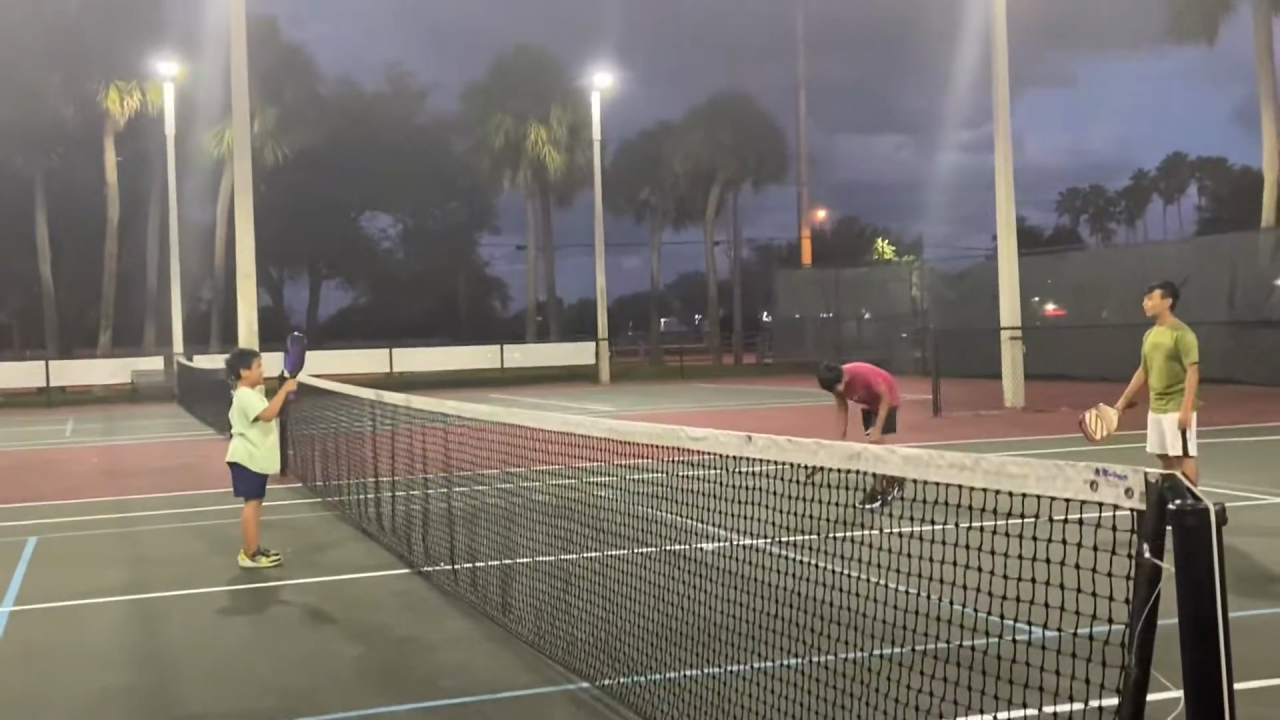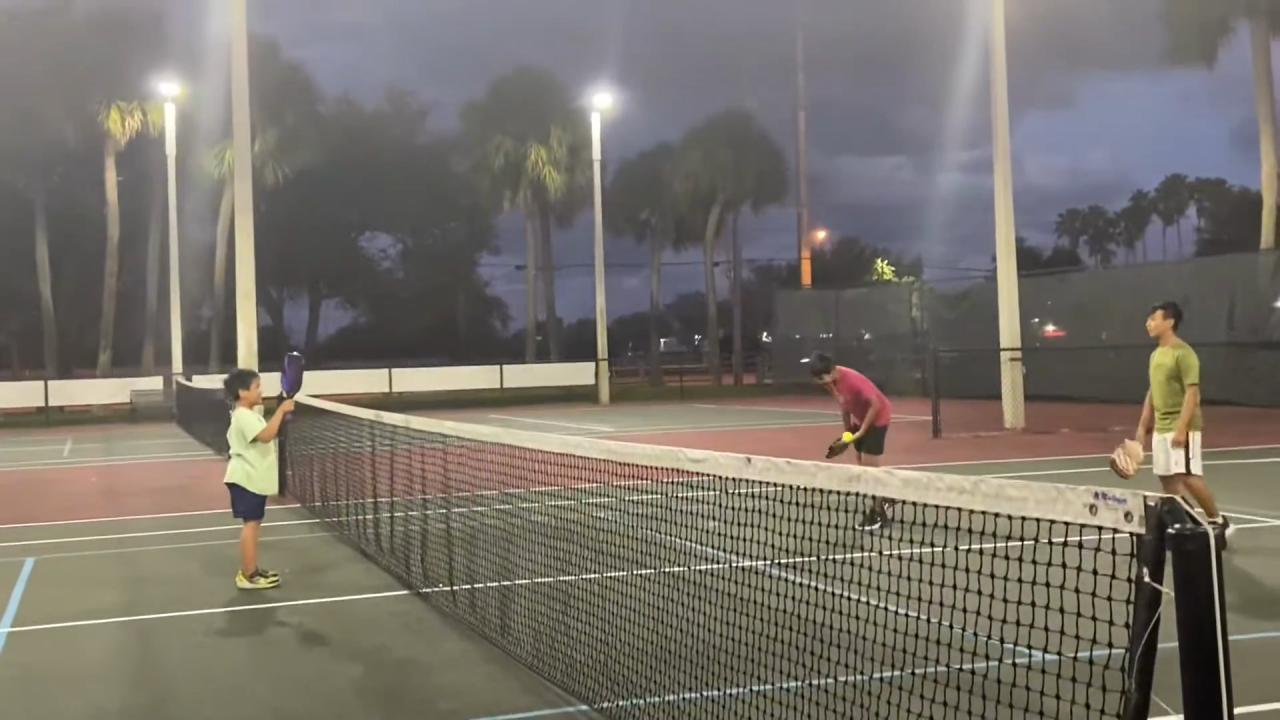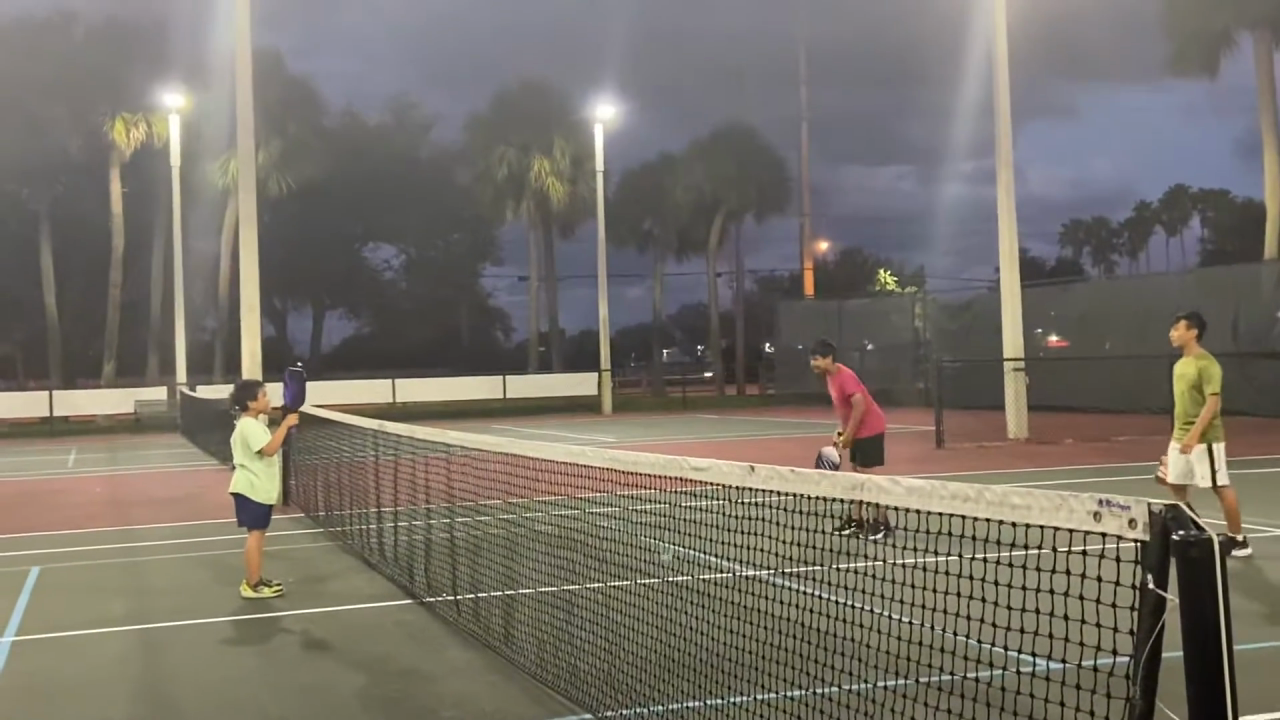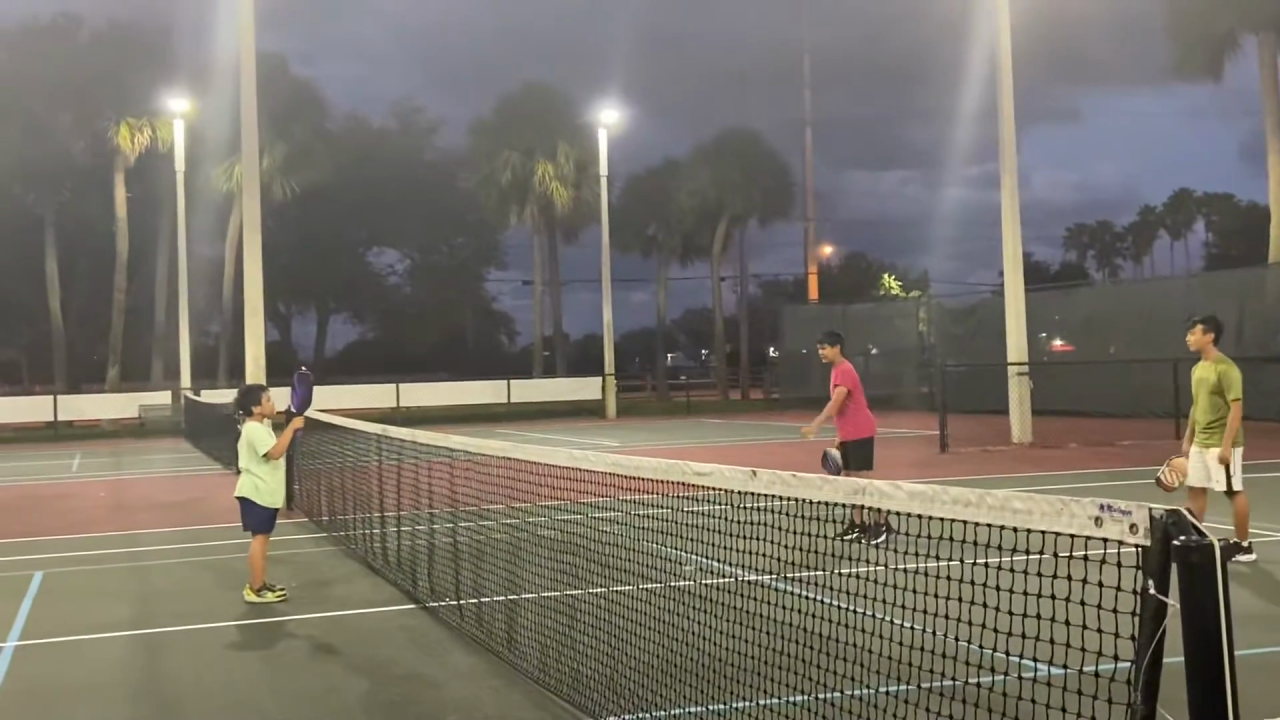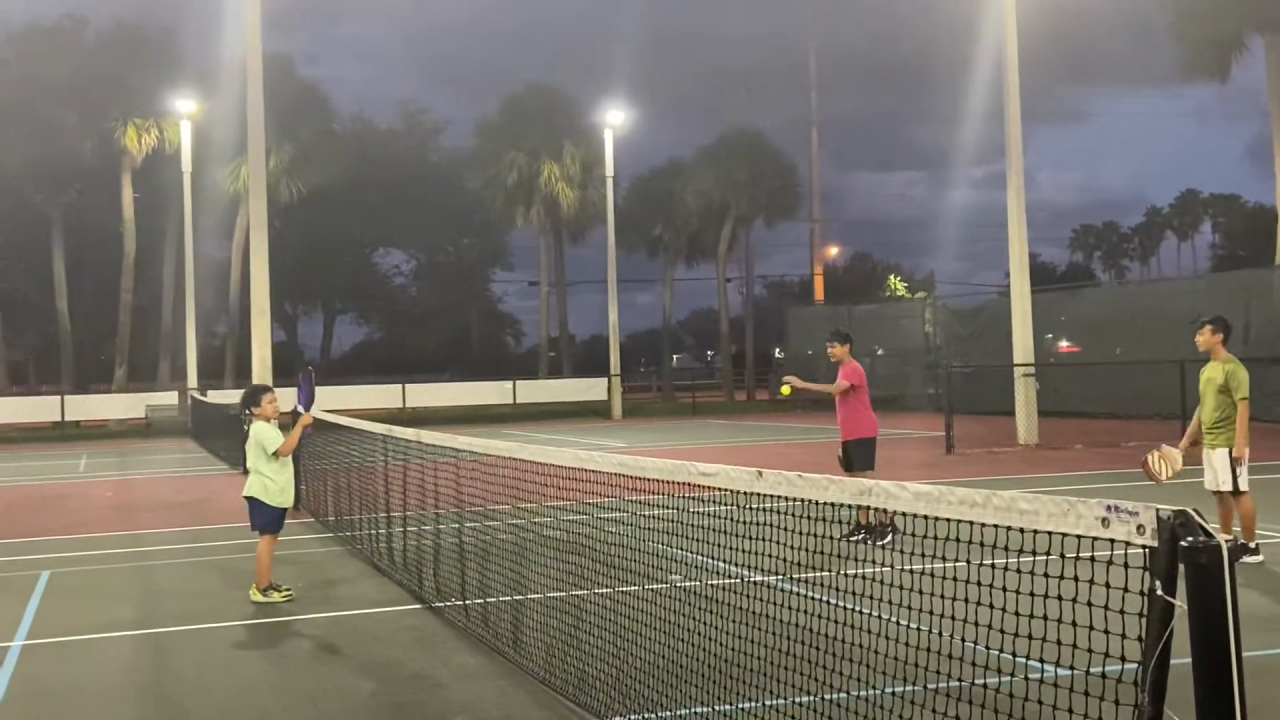
dt=0.3s
person 1, frame 1
left shoulder: (1182, 334)
right shoulder: (1150, 335)
left elbow: (1192, 372)
right elbow: (1143, 371)
left wrist: (1186, 409)
right wrist: (1123, 401)
left hip: (1178, 408)
right hip: (1156, 408)
left knee: (1184, 457)
right knee: (1166, 457)
person 1, frame 2
left shoulder: (1183, 353)
right shoulder: (1155, 355)
left elbow: (1192, 392)
left wrist: (1181, 426)
right wrist: (1142, 426)
left hip: (1182, 428)
right hip: (1161, 428)
left knee: (1188, 478)
right knee: (1167, 479)
left ankle: (1218, 522)
person 1, frame 3
left shoulder: (1207, 364)
right shoulder: (1179, 365)
left elbow: (1212, 403)
left wrist: (1194, 435)
left hip: (1205, 438)
right hip: (1179, 439)
left knee: (1221, 488)
right knee: (1176, 487)
left ankle: (1238, 540)
person 1, frame 4
left shoulder: (1226, 368)
right shoulder: (1197, 369)
left elbow: (1236, 408)
left wrist: (1227, 445)
right wrist: (1187, 439)
left hip: (1222, 444)
right hip: (1200, 442)
left knee: (1234, 492)
right knee: (1195, 489)
left ankle: (1243, 546)
person 1, frame 5
left shoulder: (1233, 368)
right shoulder: (1206, 369)
left elbow: (1243, 407)
left wrist: (1241, 443)
right wrist: (1187, 437)
left hip: (1229, 443)
right hip: (1210, 442)
left knee: (1239, 492)
right knee: (1220, 493)
left ankle: (1251, 547)
person 2, frame 1
left shoulder: (250, 394)
right shoulder: (246, 395)
left elbow: (266, 415)
right elbow: (267, 414)
right wrist: (284, 391)
left hip: (254, 457)
right hip: (248, 458)
left knee: (255, 503)
right knee: (252, 503)
left ankle: (253, 548)
right ankle: (250, 554)
person 2, frame 2
left shoulder: (248, 414)
right shoulder: (244, 416)
left elbow: (265, 435)
right elbow: (266, 436)
right wrist: (281, 411)
left hip: (253, 478)
right hip: (247, 479)
left knee: (254, 523)
right knee: (251, 524)
left ankle: (251, 570)
right ankle: (248, 575)
person 2, frame 3
left shoulder: (253, 423)
right shoulder: (249, 425)
left elbow: (267, 449)
right elbow: (269, 449)
right wrist: (285, 425)
left hip: (258, 488)
right hip: (251, 489)
left knee: (258, 533)
right knee: (256, 533)
left ankle: (255, 579)
right ankle: (252, 584)
person 2, frame 4
left shoulder: (258, 427)
right shoulder: (255, 429)
left elbow: (273, 452)
right elbow: (275, 453)
right wrist: (291, 428)
left hip: (263, 492)
right hip: (257, 493)
left knee: (262, 537)
right knee: (260, 537)
left ankle: (258, 584)
right ankle: (256, 589)
person 2, frame 5
left shoulder: (266, 427)
right shoulder: (262, 429)
left elbow: (280, 452)
right elbow: (285, 450)
right wrist: (300, 425)
left hip: (272, 492)
right hip: (265, 493)
left knee: (270, 538)
right knee: (267, 538)
left ankle: (264, 584)
right ankle: (262, 588)
person 3, frame 1
left shoulder: (864, 374)
right shoulder: (835, 383)
left elbow: (885, 397)
right elbow: (842, 407)
left wrist: (878, 428)
right wrist: (842, 434)
left hip: (886, 398)
right hip: (868, 403)
left knee: (878, 442)
right knee: (874, 443)
left ankle: (878, 491)
right ankle: (892, 482)
person 3, frame 2
left shoulder: (853, 380)
right shoulder: (829, 380)
left elbow: (876, 404)
left wrist: (862, 431)
right wrist: (847, 426)
left hip: (877, 416)
right hip: (860, 419)
left knee: (869, 464)
right knee: (862, 463)
left ankle: (878, 512)
right ankle: (881, 499)
person 3, frame 3
left shoulder: (846, 377)
right shoulder: (829, 376)
left elbow: (859, 407)
left wrist: (848, 435)
right wrist: (842, 429)
left hip: (870, 429)
right hip: (857, 430)
left knee: (868, 475)
right knee: (856, 473)
left ankle: (882, 522)
right ankle: (856, 520)
person 3, frame 4
left shoulder: (845, 370)
right shoulder: (836, 369)
left elbow: (836, 402)
left wrist: (814, 425)
right wrist: (840, 436)
left hip: (860, 433)
right hip: (848, 434)
right knee: (850, 478)
left ankle: (882, 524)
right ankle: (858, 525)
person 3, frame 5
left shoulder: (853, 369)
right shoulder: (843, 370)
left elbow: (834, 389)
left wrist: (802, 384)
right wrist: (843, 436)
left hip: (862, 434)
right hip: (849, 435)
left knee: (866, 479)
right knee: (854, 480)
left ankle: (887, 524)
right ankle: (863, 526)
